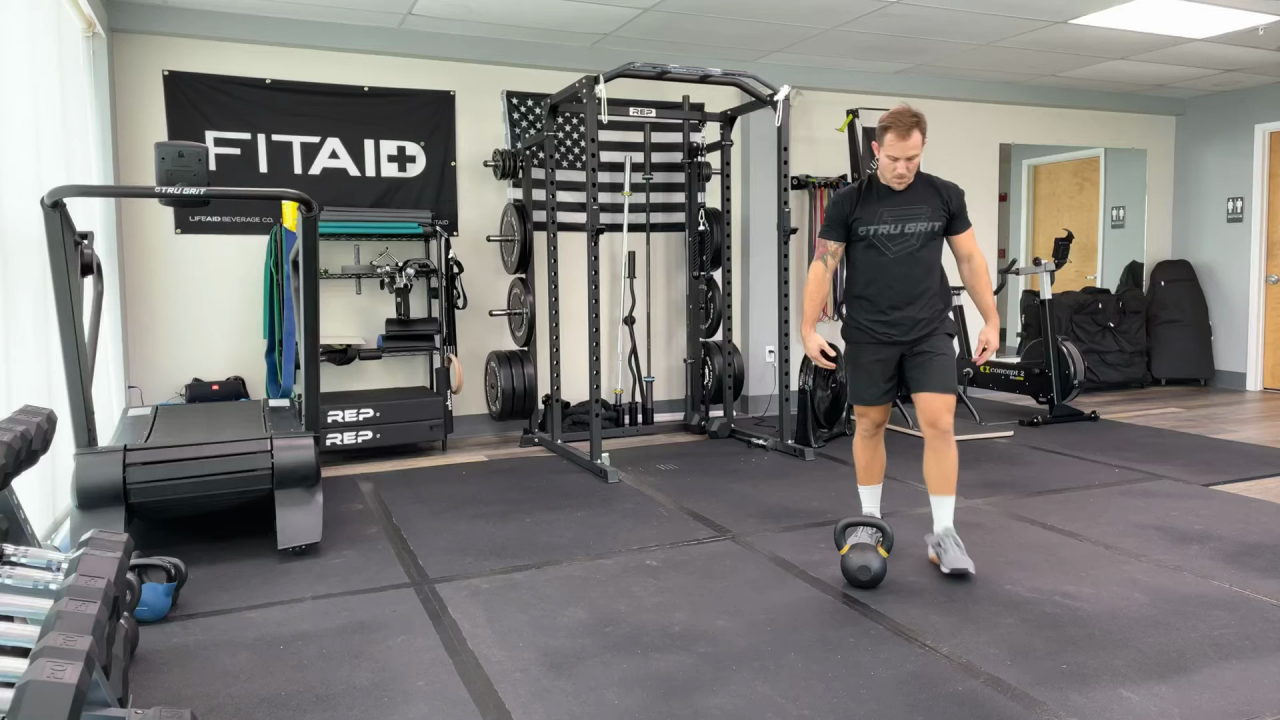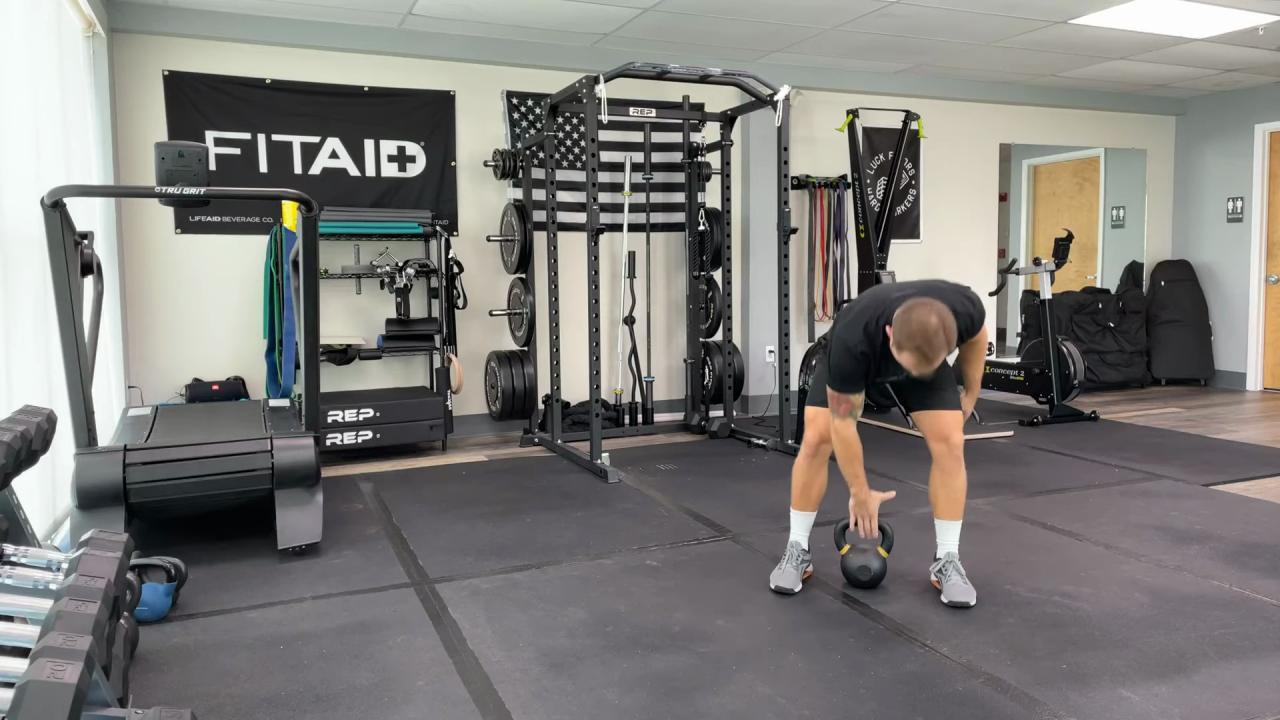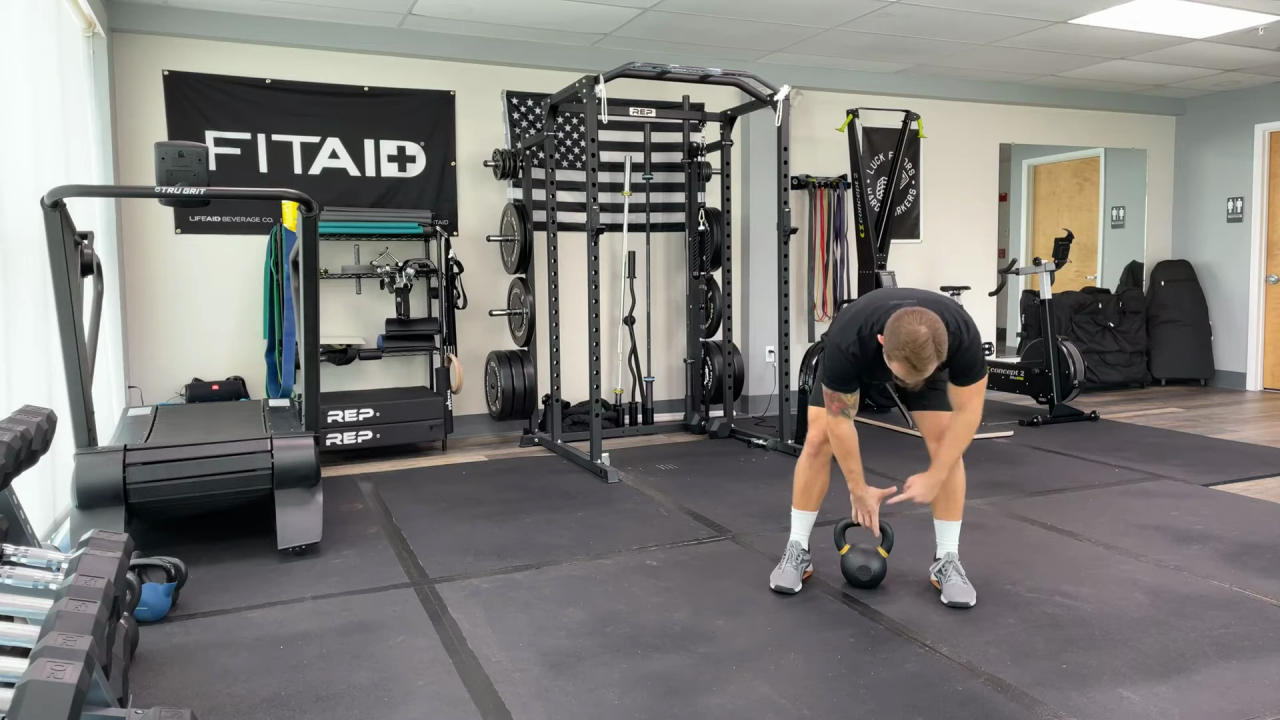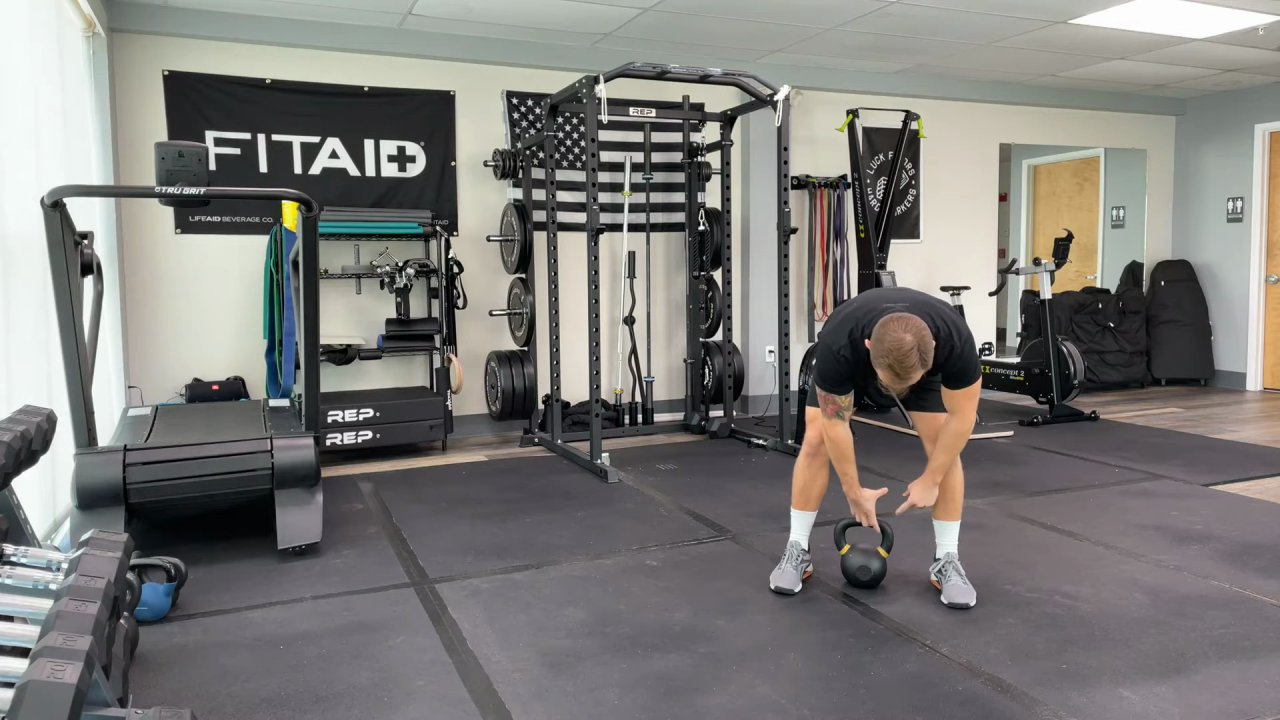
dt=1s
person 1, frame 1
left shoulder: (945, 195)
right shoulder: (849, 201)
left elbow: (969, 258)
right elbow: (822, 267)
left wrist: (991, 320)
right wrist: (809, 328)
left hip: (930, 333)
right hip: (868, 336)
left knee: (938, 423)
right knee: (870, 425)
left ankle: (944, 533)
right ankle: (870, 521)
person 1, frame 2
left shoulder: (963, 309)
right shoulder: (852, 342)
right elbow: (843, 425)
left wrist: (971, 390)
right wrist: (861, 493)
left hip: (929, 351)
right hip: (854, 352)
left knee: (949, 442)
right knee: (817, 438)
left ankle: (947, 561)
right ankle: (797, 550)
person 1, frame 3
left shoulder: (962, 336)
right shoulder: (846, 343)
left elbow: (967, 412)
right elbow: (840, 421)
left wrist: (934, 477)
right wrist: (859, 490)
left hip: (929, 359)
right hip: (857, 360)
left knee: (945, 442)
right knee: (818, 439)
left ankle: (947, 560)
right ankle: (797, 550)
person 1, frame 4
left shoulder: (955, 341)
right shoulder: (838, 344)
left elbow: (961, 417)
right elbow: (835, 424)
left wrist: (931, 480)
right wrist: (853, 491)
left hip: (924, 361)
right hip: (852, 360)
left knee: (942, 443)
right knee: (816, 439)
left ankle: (946, 560)
right ankle: (797, 551)
